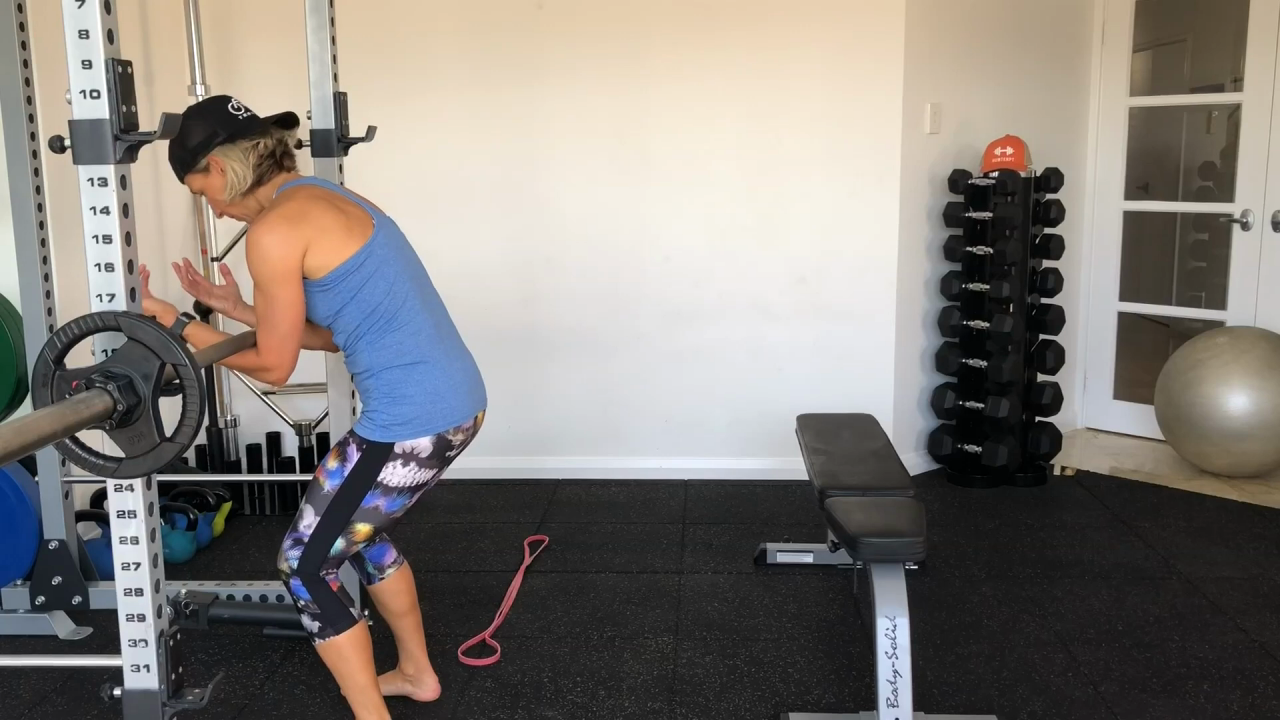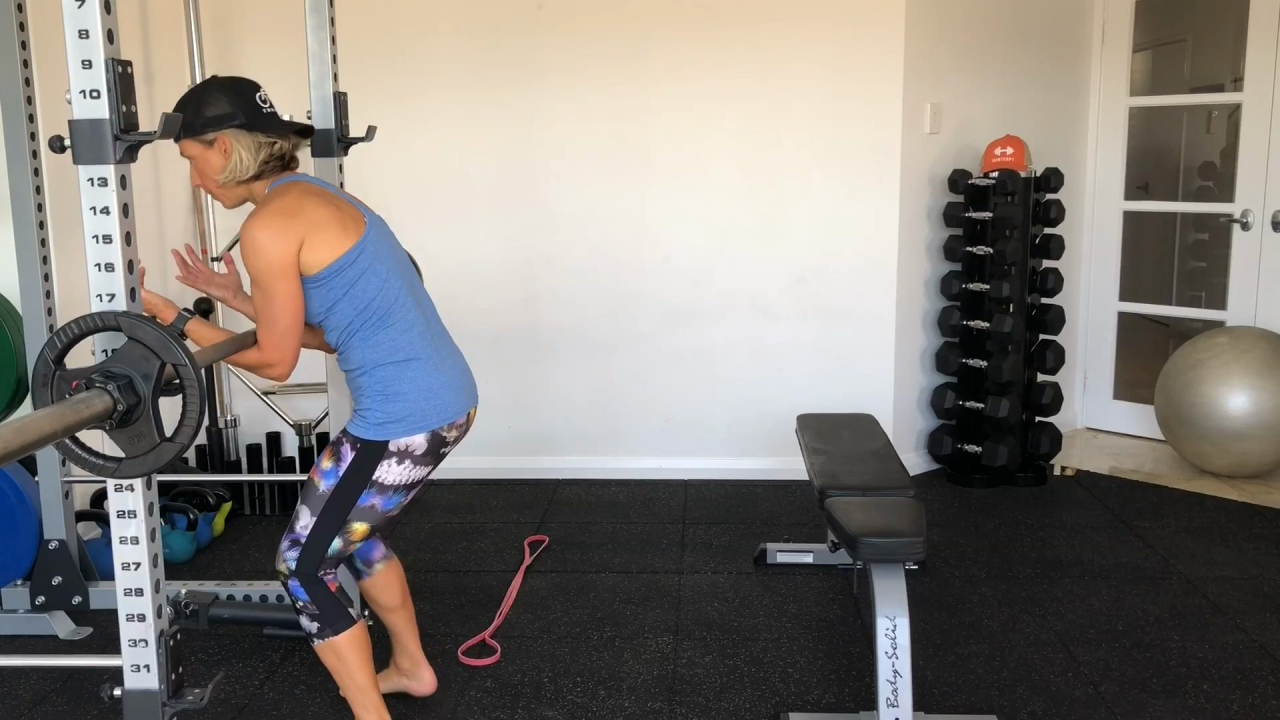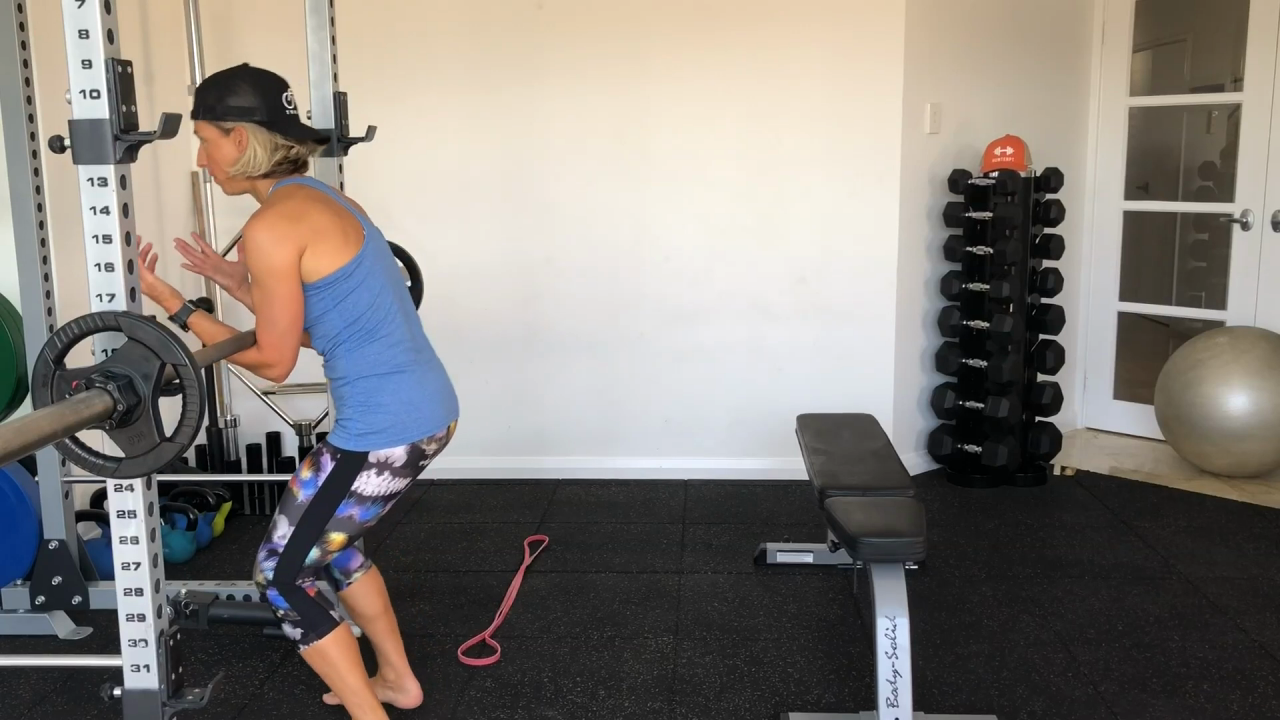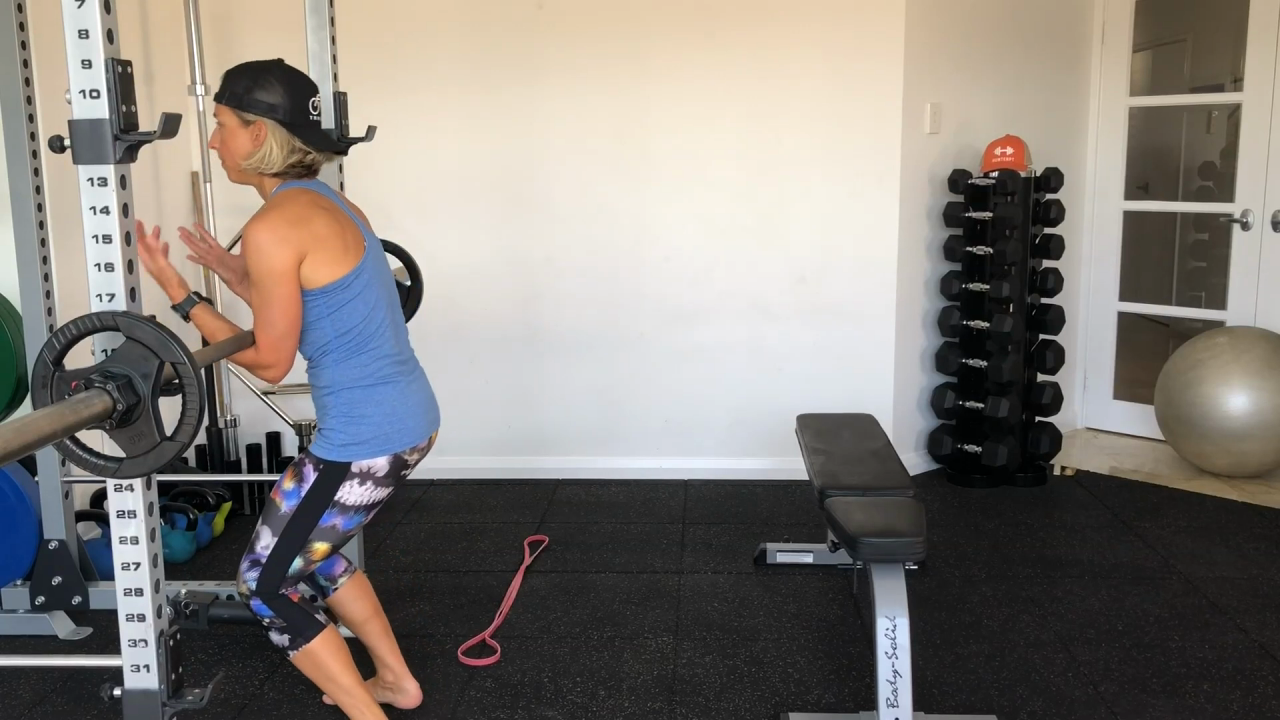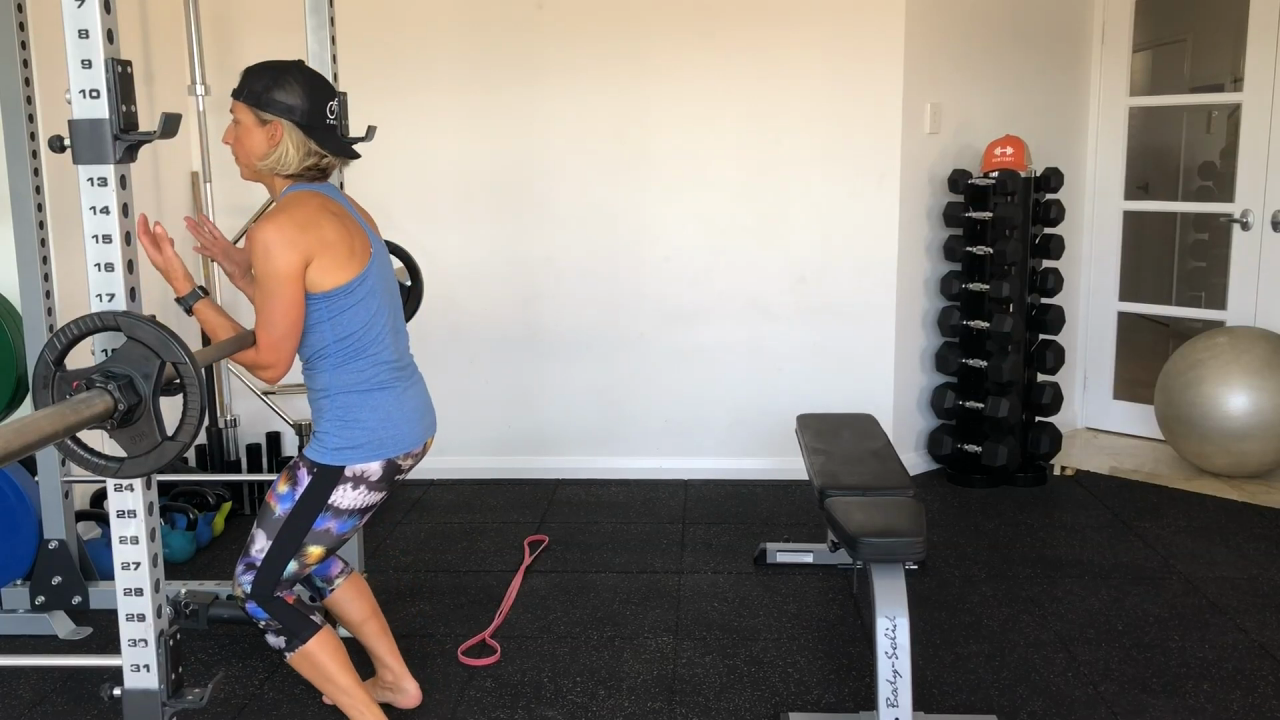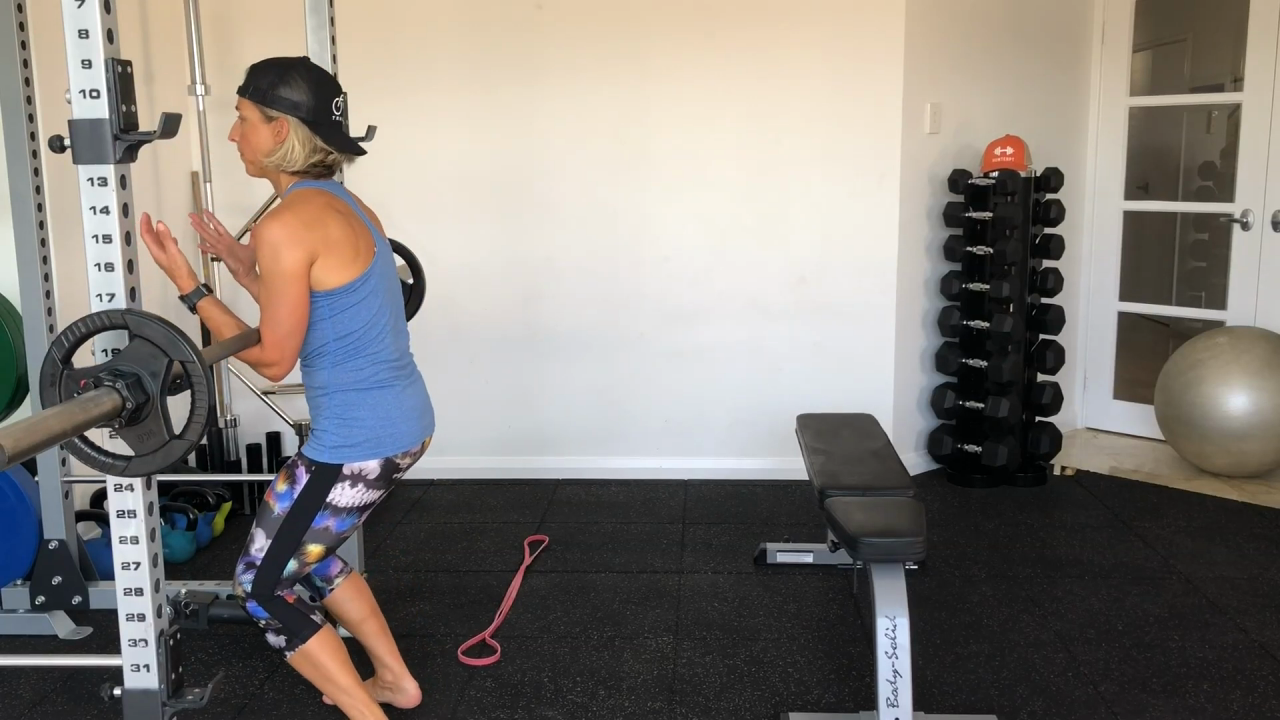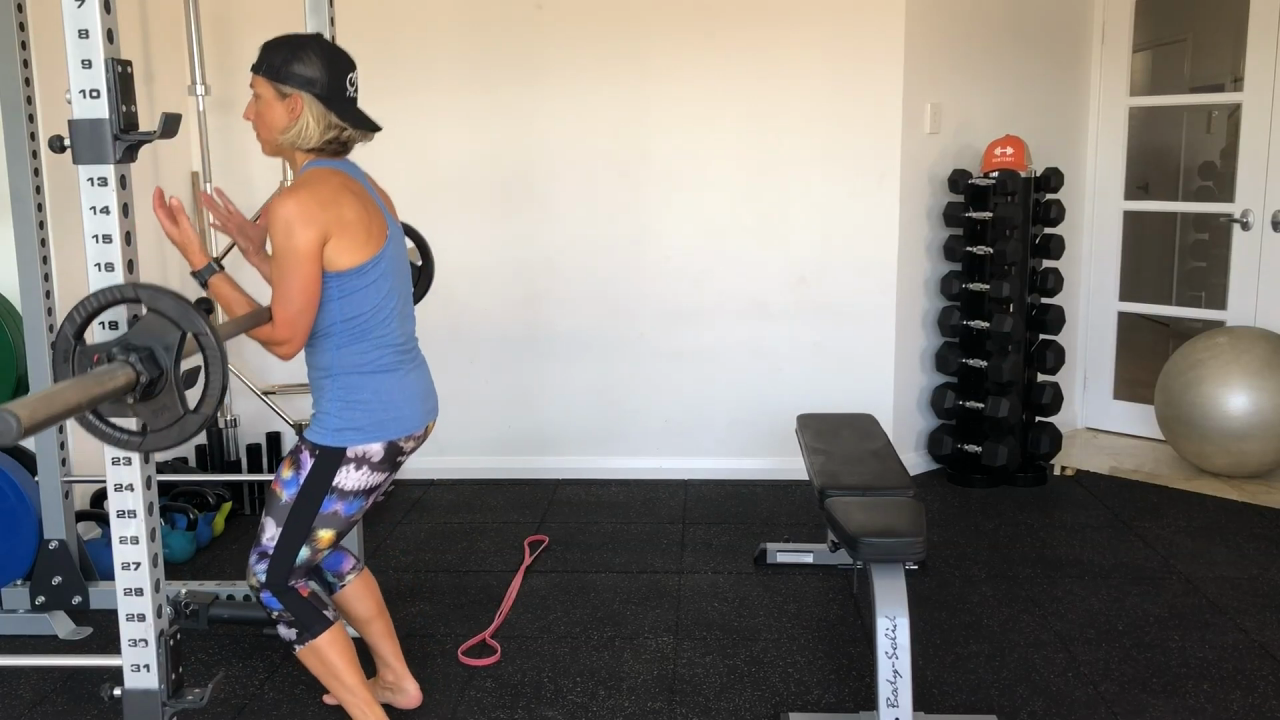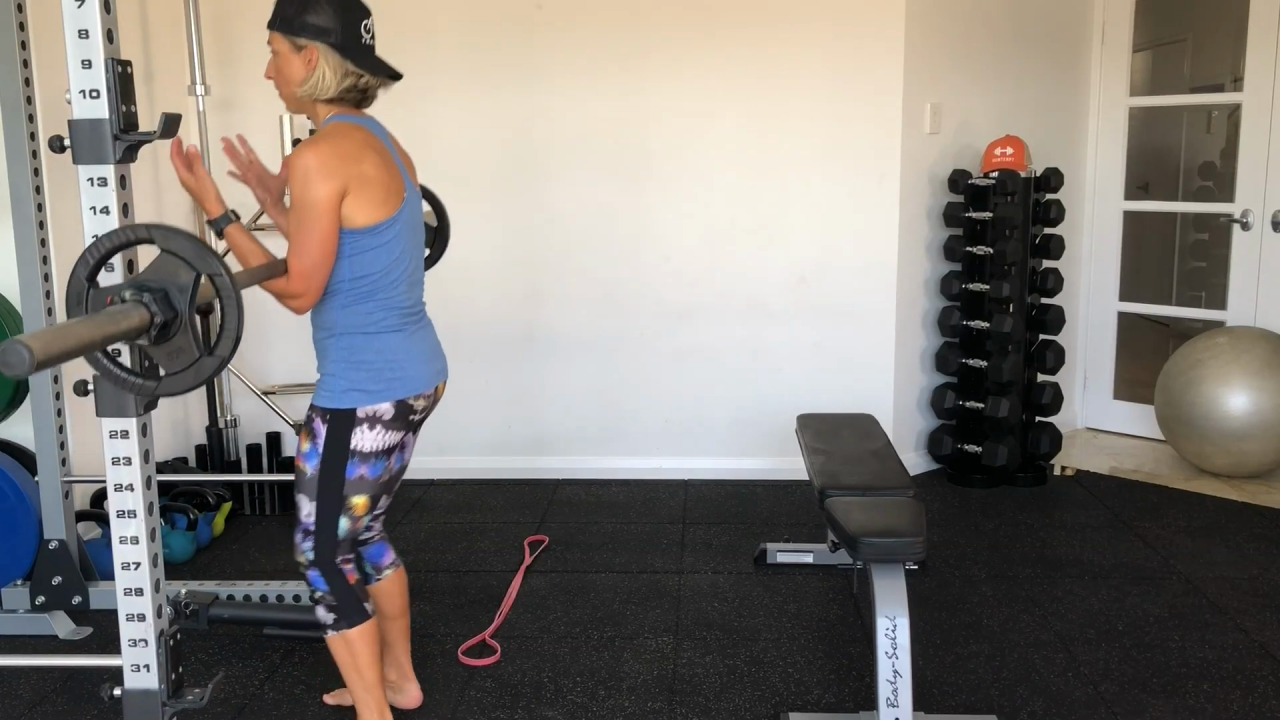
dt=0.3s
person 1, frame 1
left shoulder: (275, 229)
right shoulder: (326, 200)
left elbow: (273, 365)
left wrist: (172, 320)
right wrist: (240, 308)
left hip: (411, 421)
right hip: (454, 401)
left knee: (304, 566)
right knee: (356, 530)
person 1, frame 2
left shoulder: (269, 224)
right shoulder: (318, 198)
left elbow: (276, 360)
left wrist: (169, 315)
right wrist: (239, 298)
left hip: (403, 418)
right hip: (445, 397)
left knee: (303, 567)
right knee: (347, 529)
right ankle: (411, 667)
person 1, frame 3
left shoulder: (271, 226)
right shoulder: (321, 201)
left elbow: (274, 361)
left wrist: (171, 304)
right wrist: (242, 288)
left hip: (384, 429)
right hip: (424, 409)
left knee: (281, 574)
right knee: (324, 540)
person 1, frame 4
left shoulder: (273, 226)
right shoulder: (328, 205)
left elbow: (270, 361)
left wrist: (177, 292)
right wrist: (235, 276)
left hip: (365, 438)
right hip: (407, 418)
left knee: (265, 582)
right knee: (306, 548)
person 1, frame 5
left shoulder: (280, 229)
right shoulder: (337, 208)
left elbow: (270, 362)
left wrist: (182, 285)
right wrist: (239, 272)
left hip: (360, 443)
right hip: (402, 422)
left knee: (260, 585)
right knee: (303, 549)
person 1, frame 6
left shoulder: (287, 225)
right shoulder: (342, 205)
left elbow: (274, 358)
left wrist: (187, 284)
right wrist: (246, 271)
left hip: (358, 440)
right hip: (401, 421)
left knee: (261, 585)
right knee: (300, 550)
person 1, frame 7
left shoulder: (300, 203)
right shoulder: (357, 186)
left elbow: (286, 337)
left wrist: (199, 261)
right wrist: (255, 249)
left hip: (359, 424)
right hip: (403, 408)
left knee: (275, 575)
right knee: (312, 544)
person 1, frame 8
left shoulder: (320, 156)
right shoulder: (379, 143)
left elbow: (300, 291)
left wrist: (216, 212)
right wrist: (273, 202)
left hip: (363, 391)
right hip: (413, 374)
left knee: (324, 555)
right knee: (360, 534)
